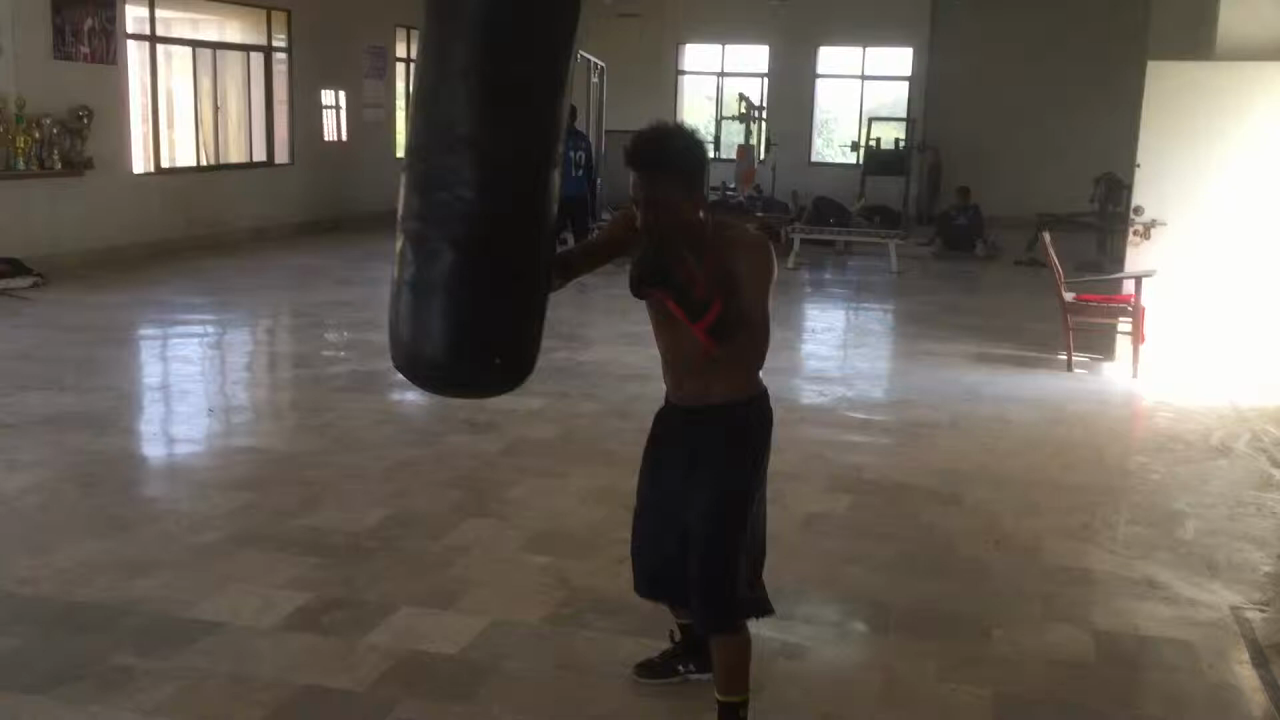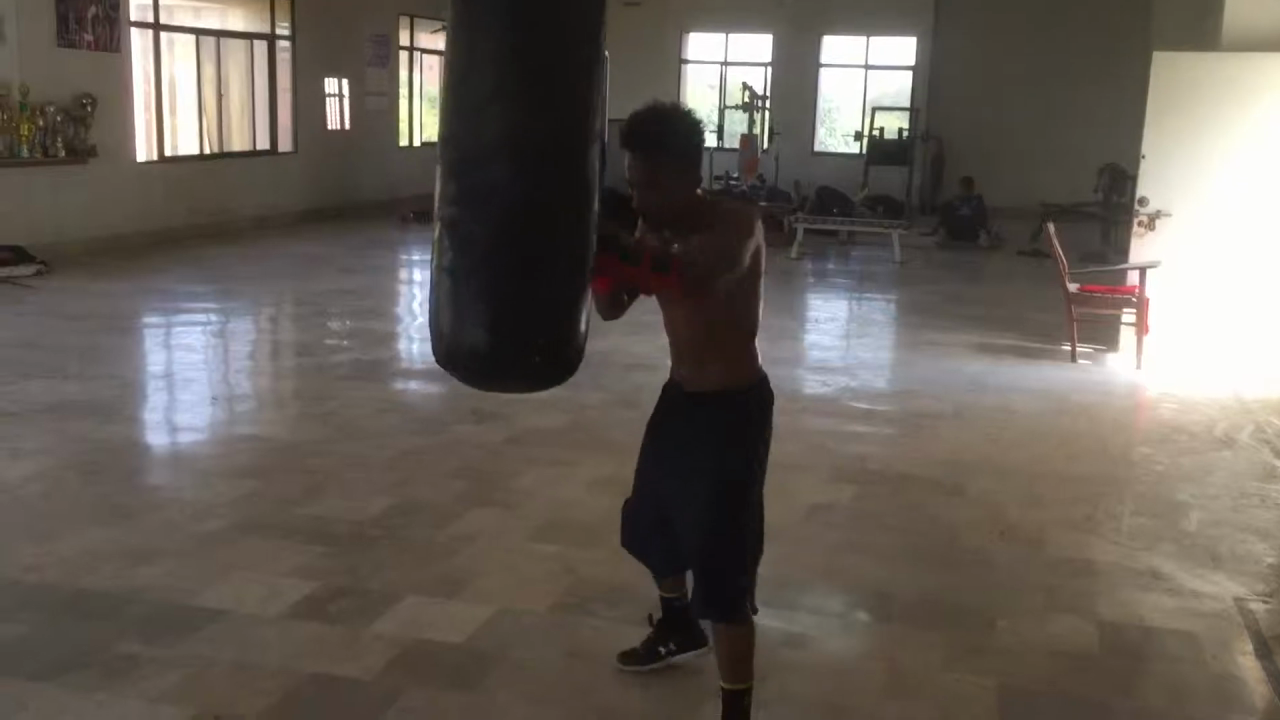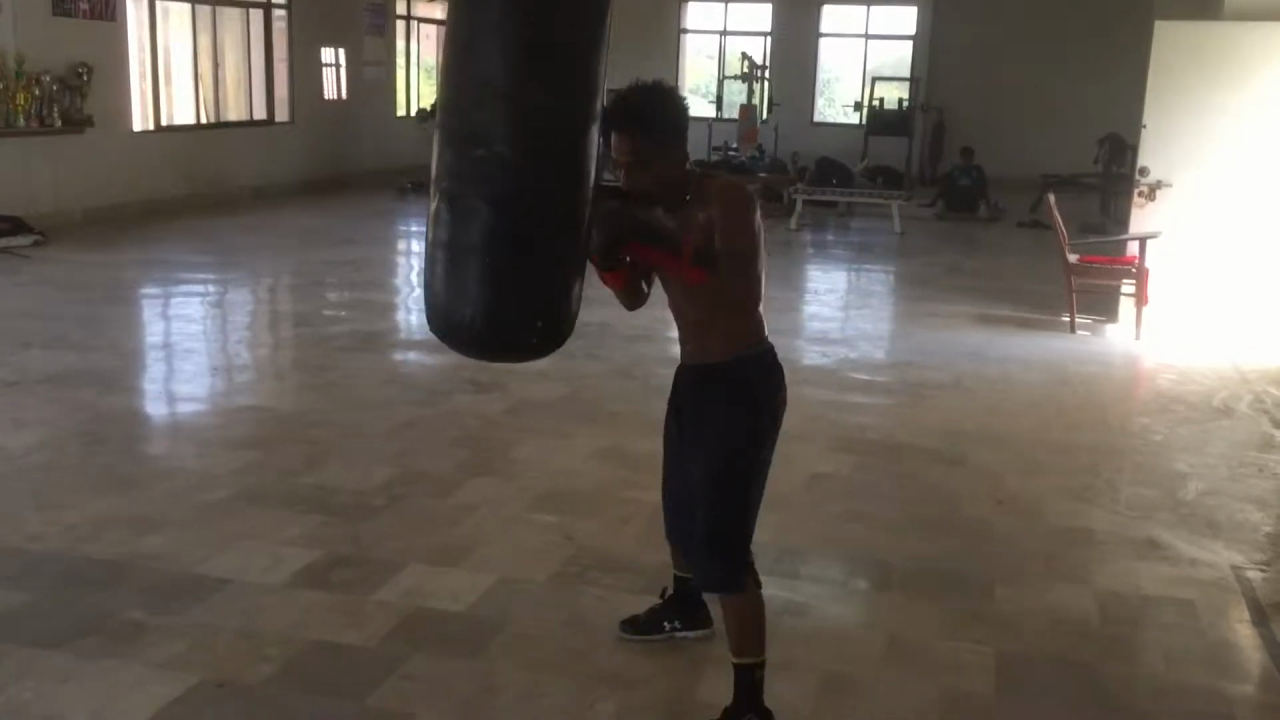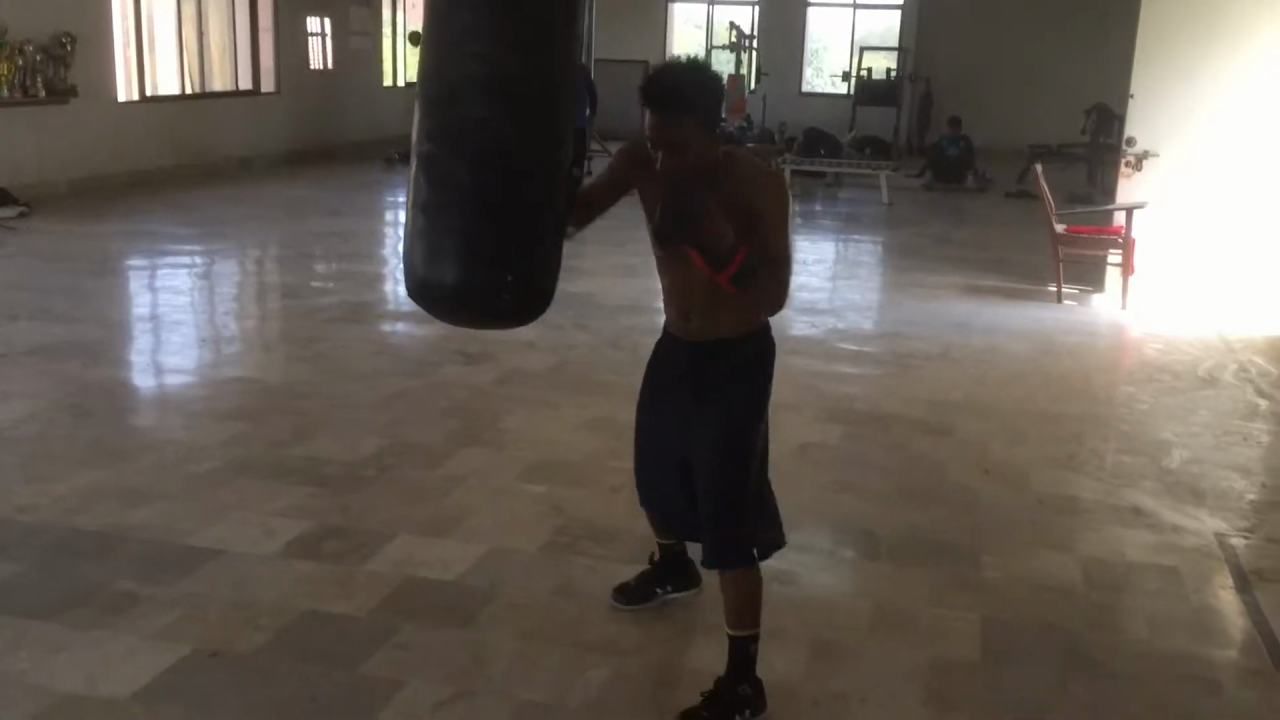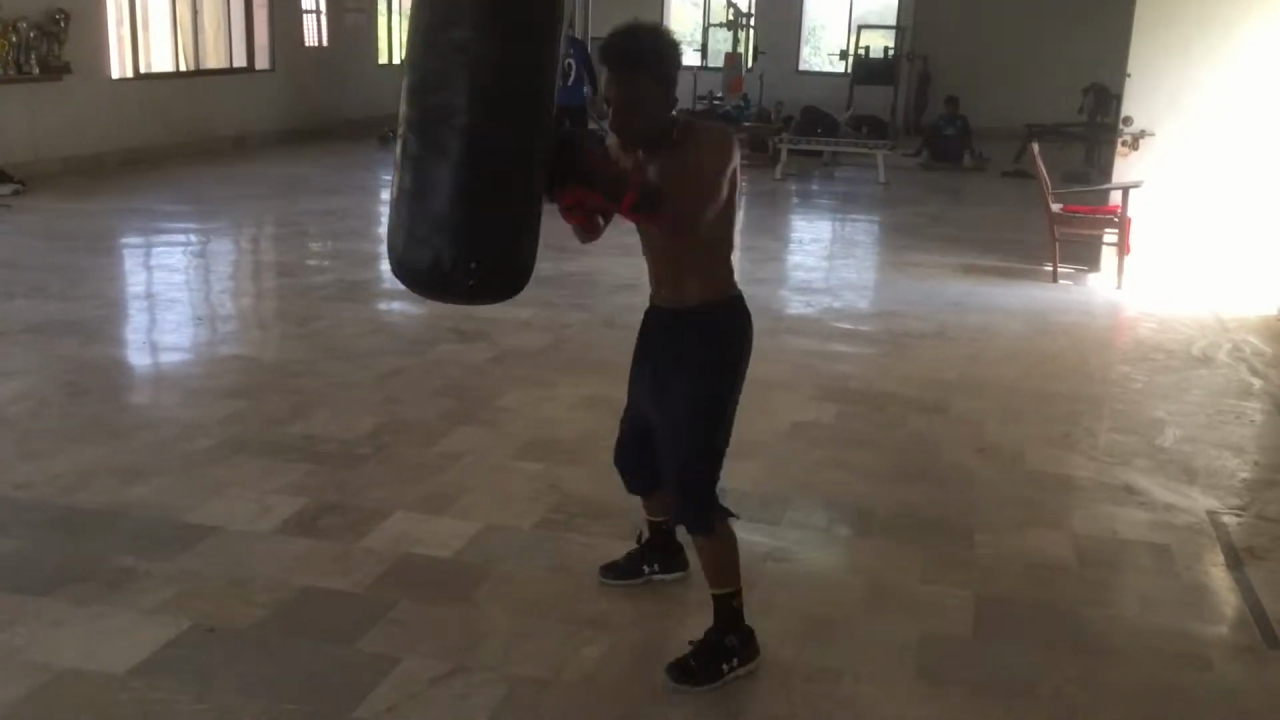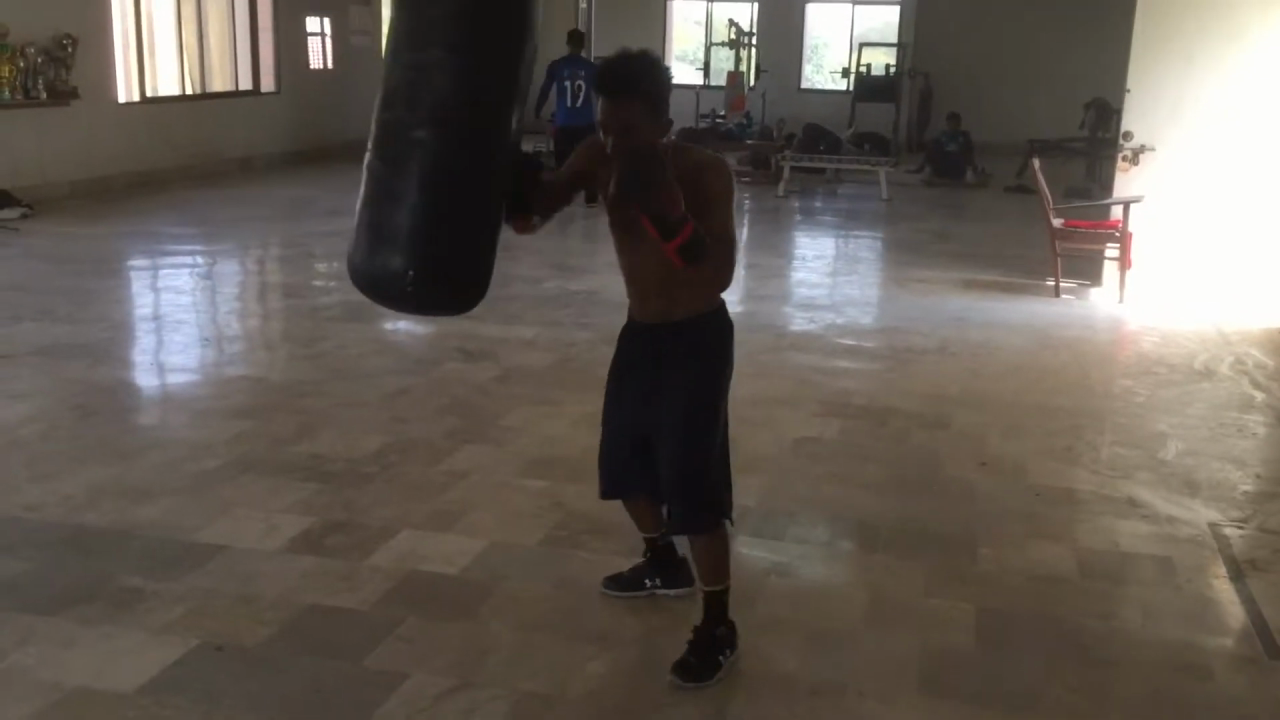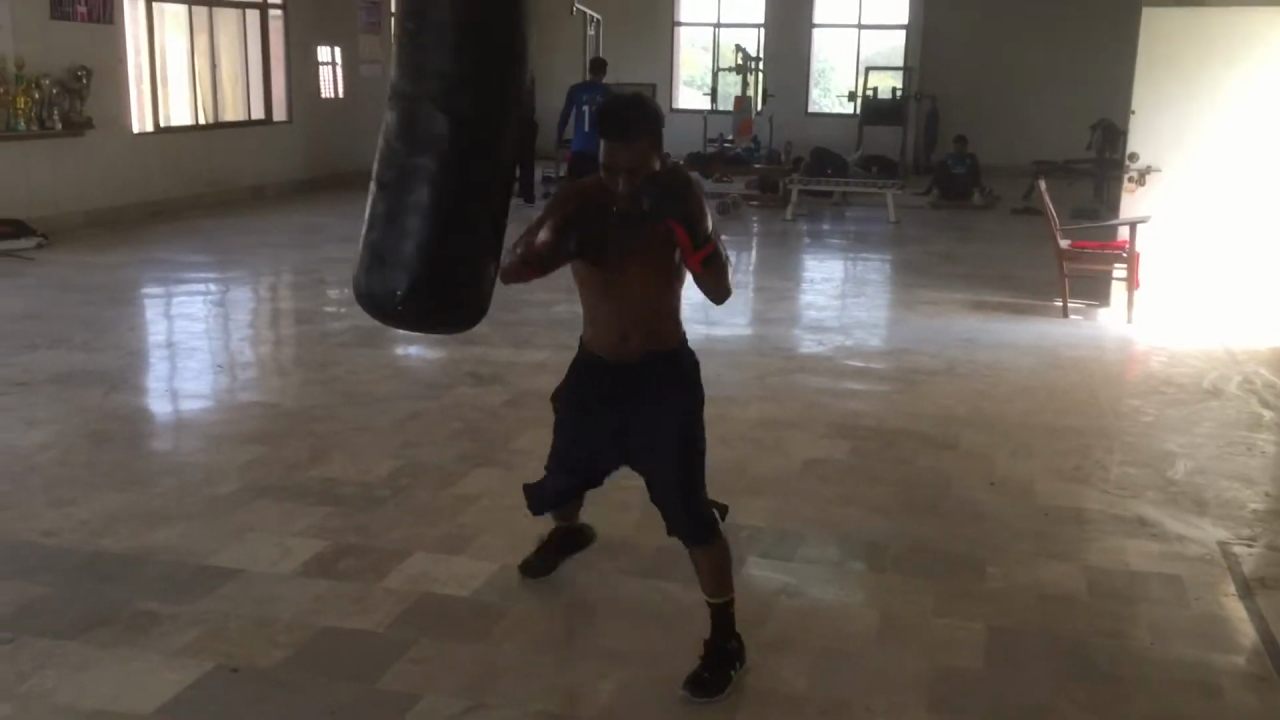
dt=0.3s
person 1, frame 1
left shoulder: (744, 248)
right shoulder: (637, 229)
left elbow: (751, 357)
right elbow: (565, 269)
left wrist: (689, 292)
left hip: (735, 425)
right hip: (676, 416)
left knee: (718, 575)
right knee: (655, 548)
right ankle: (692, 648)
person 1, frame 2
left shoulder: (735, 223)
right shoulder: (652, 225)
left elbow: (710, 286)
right elbow: (610, 309)
left wrist: (629, 252)
left hip: (734, 410)
right hip: (679, 398)
left knee: (720, 571)
right knee: (648, 522)
right ankle: (675, 628)
person 1, frame 3
left shoulder: (726, 199)
right shoulder: (651, 205)
left elbow: (736, 278)
right elbow: (632, 299)
left wrist: (649, 232)
right wrist: (610, 248)
left hip: (745, 381)
right hip: (694, 374)
left knee: (723, 543)
right knee: (683, 503)
right ankle: (685, 605)
person 1, frame 4
left shoulder: (757, 183)
right shoulder: (641, 162)
left elbow: (774, 297)
right elbow: (571, 216)
left wrist: (715, 239)
left hip: (737, 359)
right hip: (674, 349)
left knee: (729, 518)
right knee: (657, 475)
right ankle: (671, 567)
person 1, frame 5
left shoulder: (711, 145)
right shoulder: (623, 145)
left elbow: (686, 224)
right elbow: (588, 233)
left wrist: (611, 182)
right wrist: (573, 184)
left hip: (713, 328)
right hip: (662, 320)
left knee: (692, 482)
right knee: (641, 450)
left ankle: (732, 635)
right ankle: (661, 547)
person 1, frame 6
left shoulder: (706, 172)
right shoulder: (599, 157)
left elbow: (720, 277)
right elbow: (530, 219)
left wrist: (670, 212)
right wrist: (524, 197)
left hip: (698, 340)
right hip: (640, 333)
left knee: (694, 486)
right knee: (625, 465)
left ankle: (717, 628)
right ankle: (664, 563)
person 1, frame 7
left shoulder: (685, 207)
right shoulder: (578, 201)
left elbow: (719, 291)
right elbow: (509, 270)
left wrist: (688, 231)
right wrist: (566, 245)
left hip: (665, 372)
right hip: (594, 371)
left knee: (688, 510)
right knee: (560, 481)
left ankle: (724, 640)
right ankle: (567, 532)
